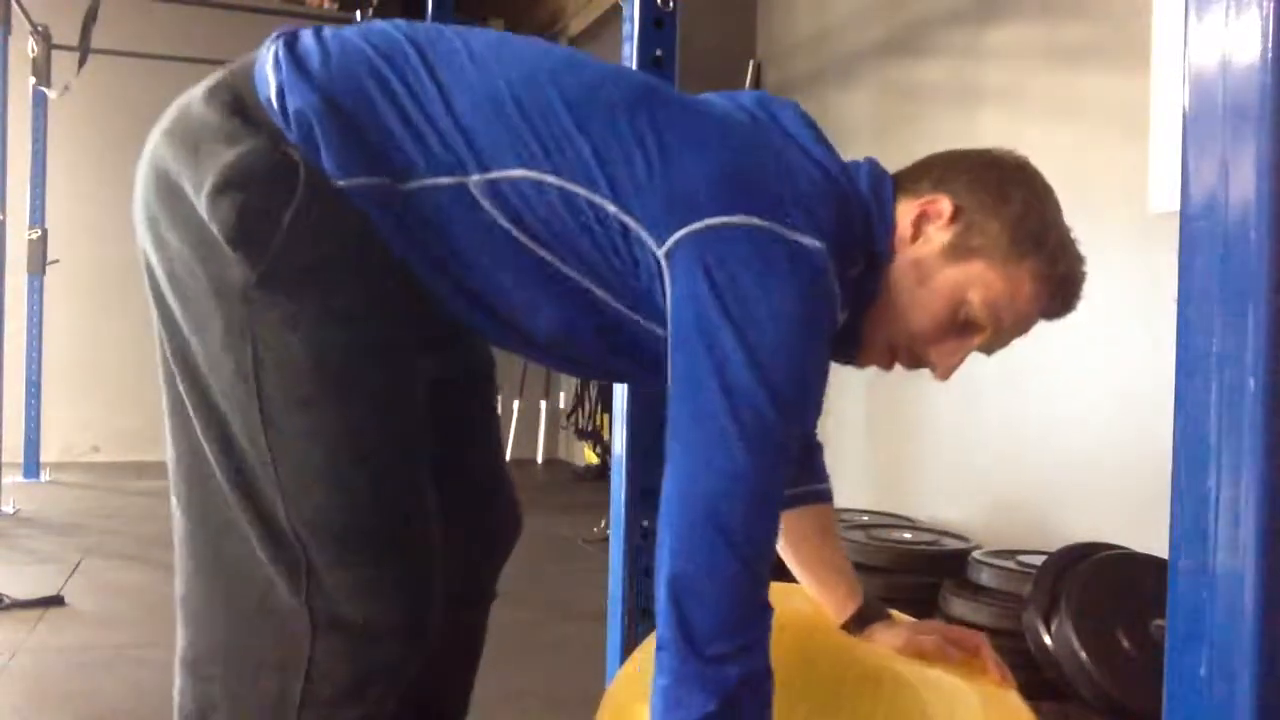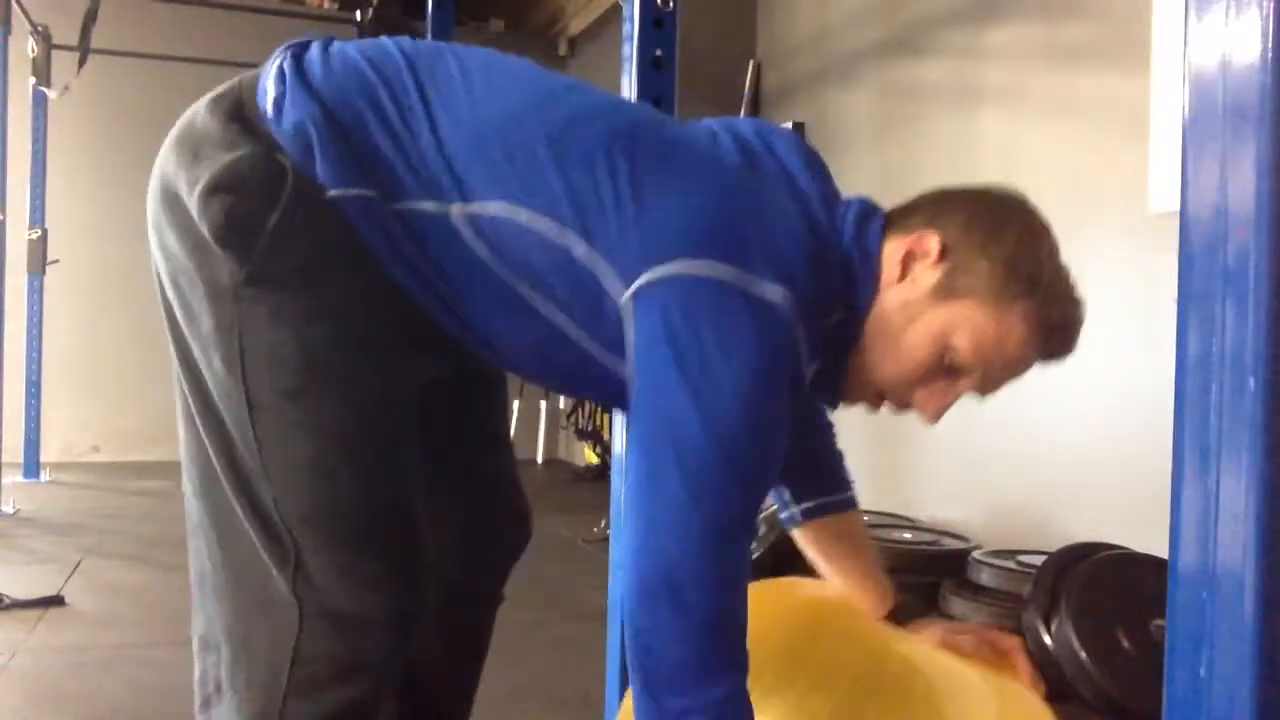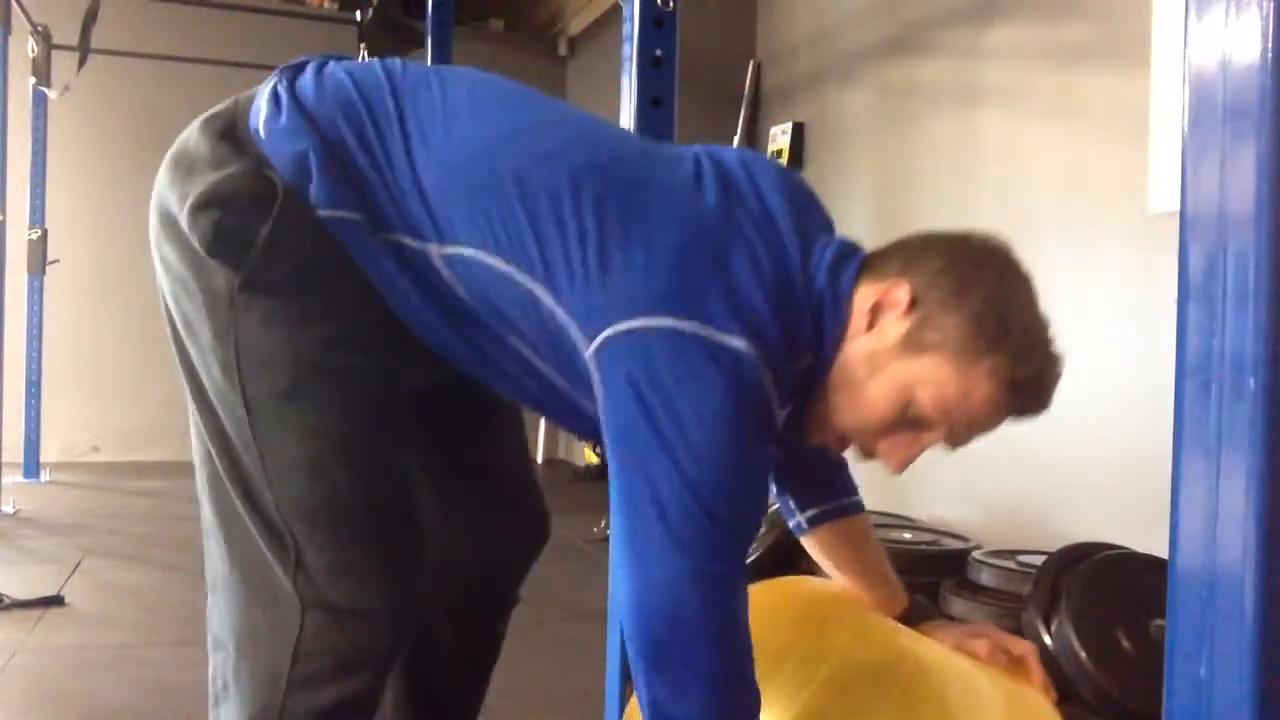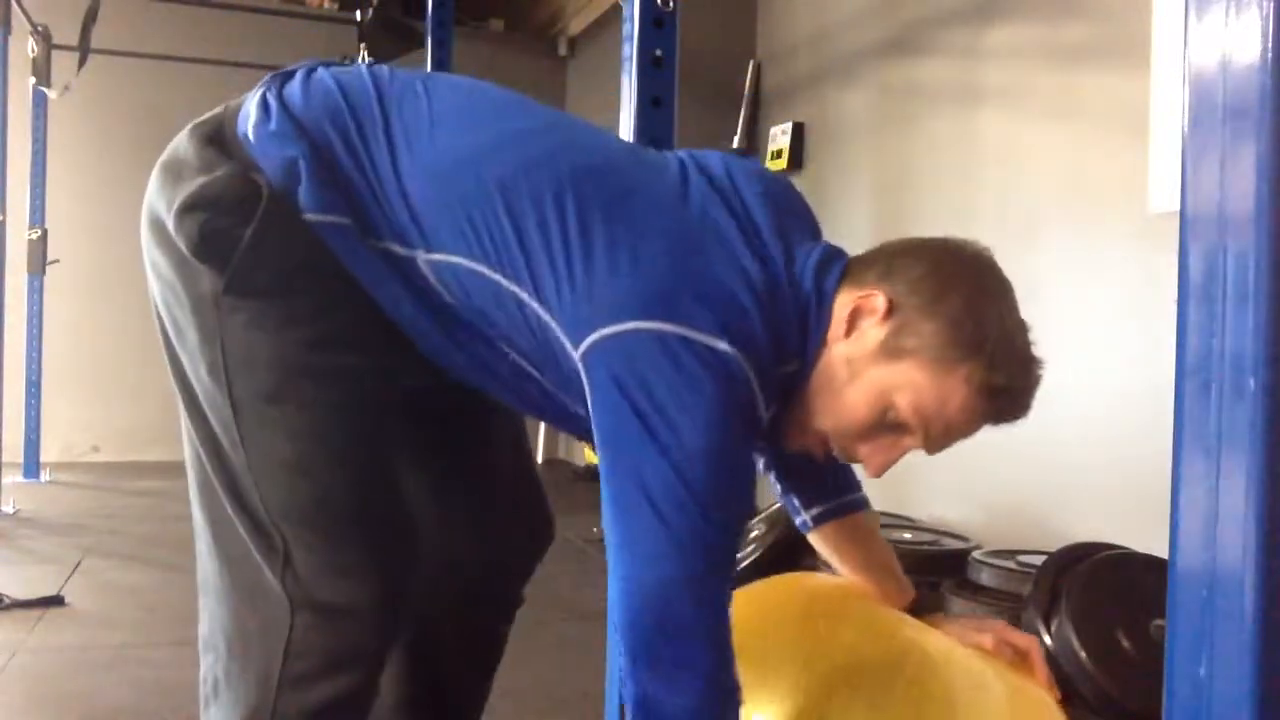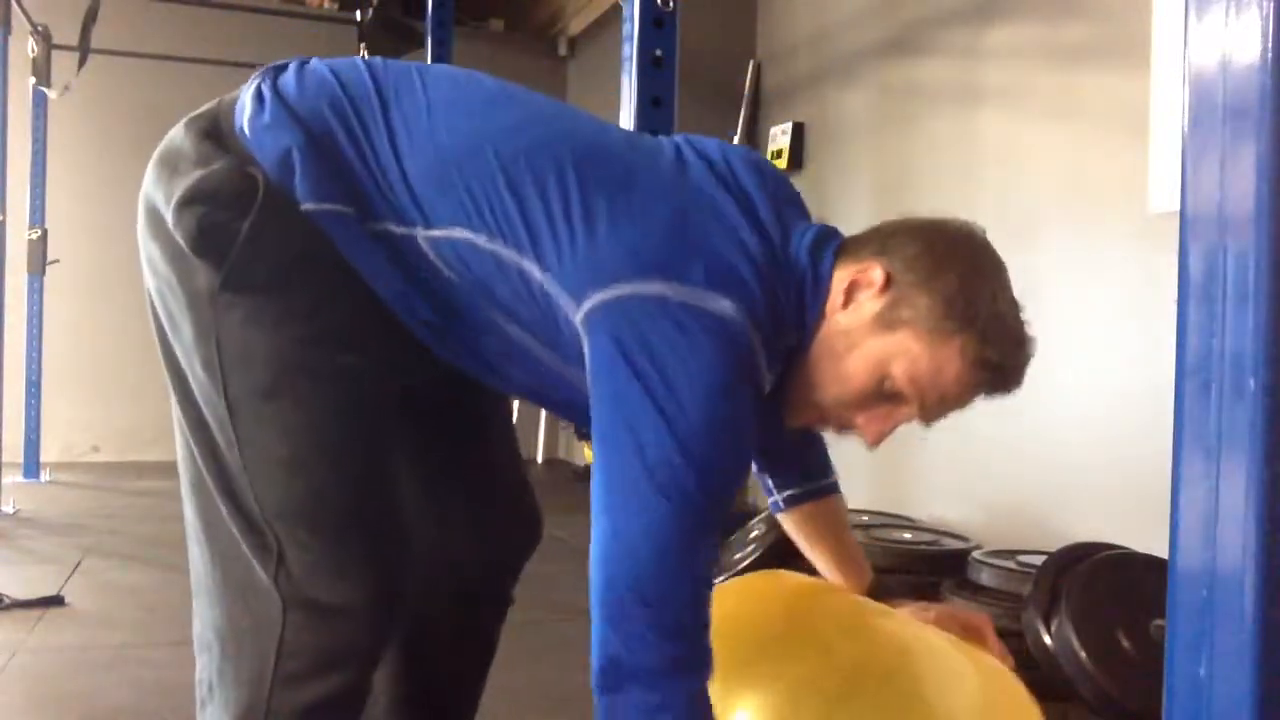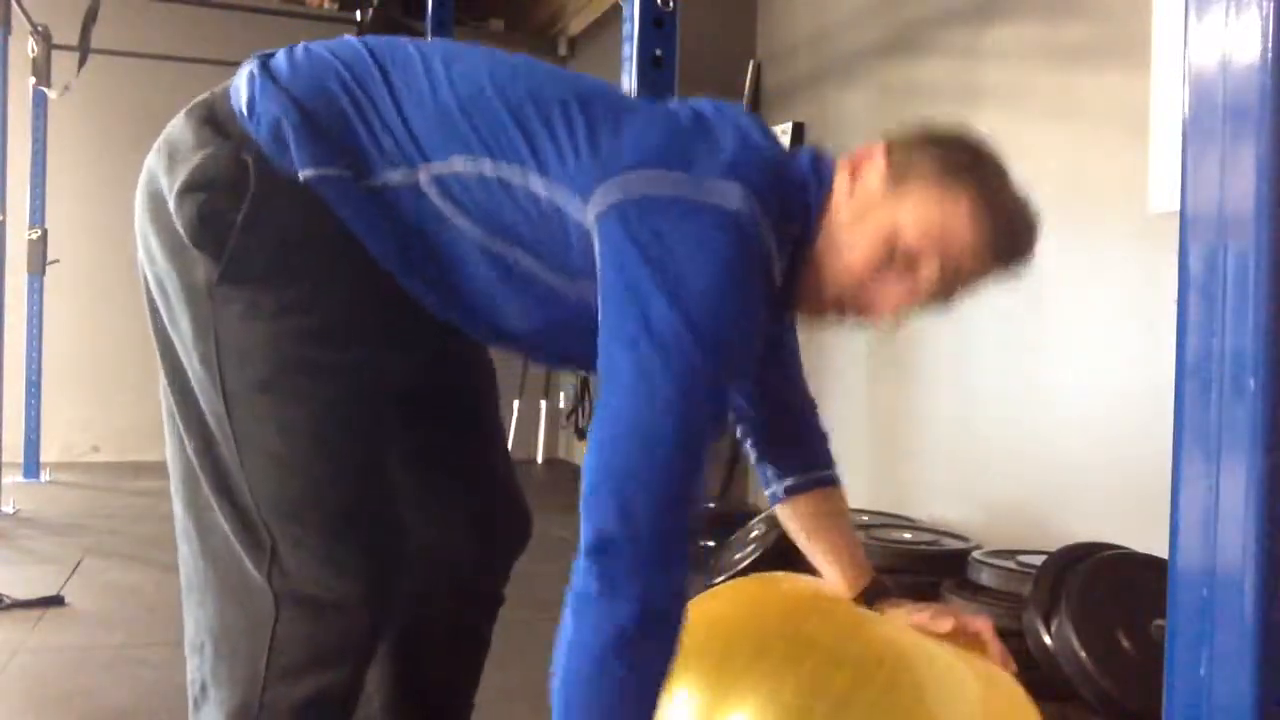
dt=0.2s
person 1, frame 1
left shoulder: (806, 184)
right shoulder: (769, 272)
left elbow: (768, 441)
right elbow: (707, 591)
left wrist: (862, 620)
left hip: (365, 207)
right hip: (255, 174)
left knee: (458, 546)
right knee: (332, 602)
person 1, frame 2
left shoulder: (809, 222)
right shoulder: (734, 316)
left elbow: (790, 443)
left wrist: (897, 619)
left hip: (382, 219)
right hip: (261, 184)
left knee: (466, 544)
right knee: (334, 594)
person 1, frame 3
left shoulder: (798, 249)
right shoulder: (696, 366)
left elbow: (795, 447)
left wrist: (914, 622)
left hip: (383, 224)
right hip: (260, 198)
left knee: (485, 540)
right knee: (335, 594)
person 1, frame 4
left shoulder: (784, 248)
right shoulder: (685, 371)
left elbow: (797, 445)
left wrist: (912, 614)
left hip: (383, 226)
right hip: (253, 205)
left knee: (488, 542)
right knee: (330, 591)
person 1, frame 5
left shoulder: (776, 235)
right shoulder: (691, 342)
left elbow: (778, 423)
left wrist: (873, 602)
left hip: (382, 248)
right hip: (248, 199)
left knee: (474, 543)
right knee: (323, 588)
person 1, frame 6
left shoulder: (771, 193)
right shoulder: (703, 244)
left elbow: (775, 409)
right elbow: (628, 551)
left wrist: (868, 600)
left hip: (379, 242)
right hip: (251, 188)
left knee: (465, 540)
right knee: (315, 580)
